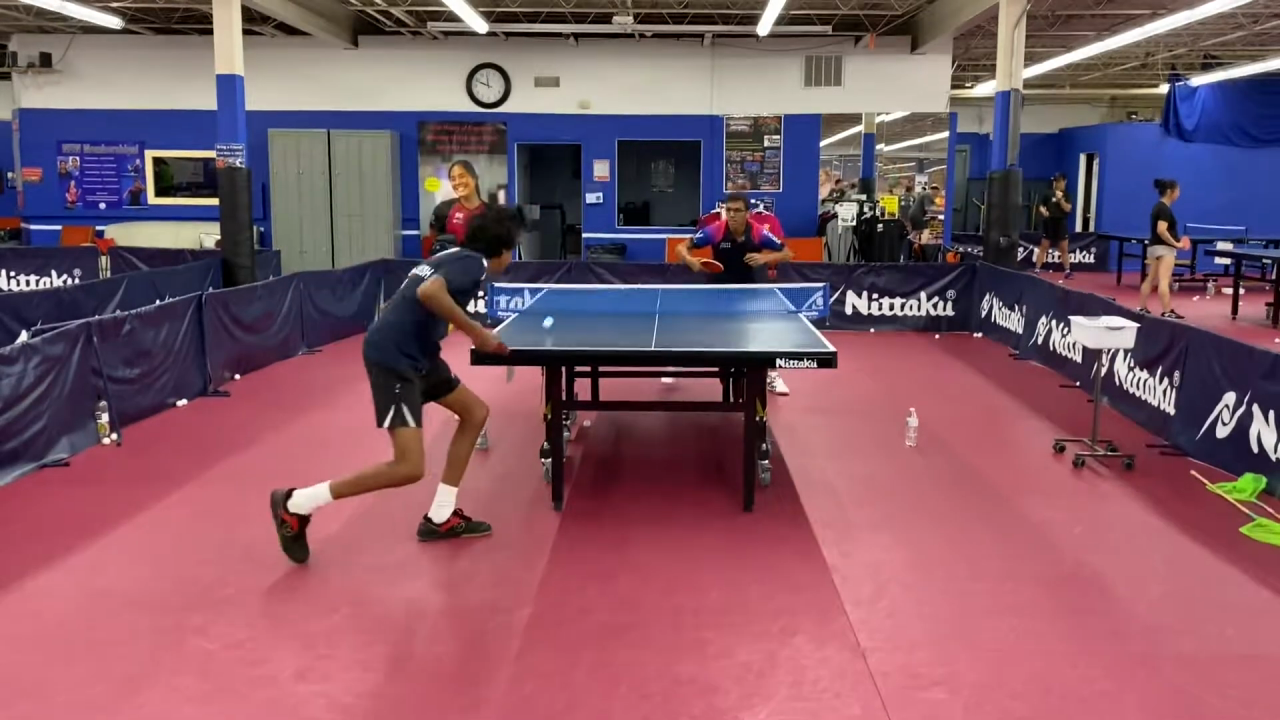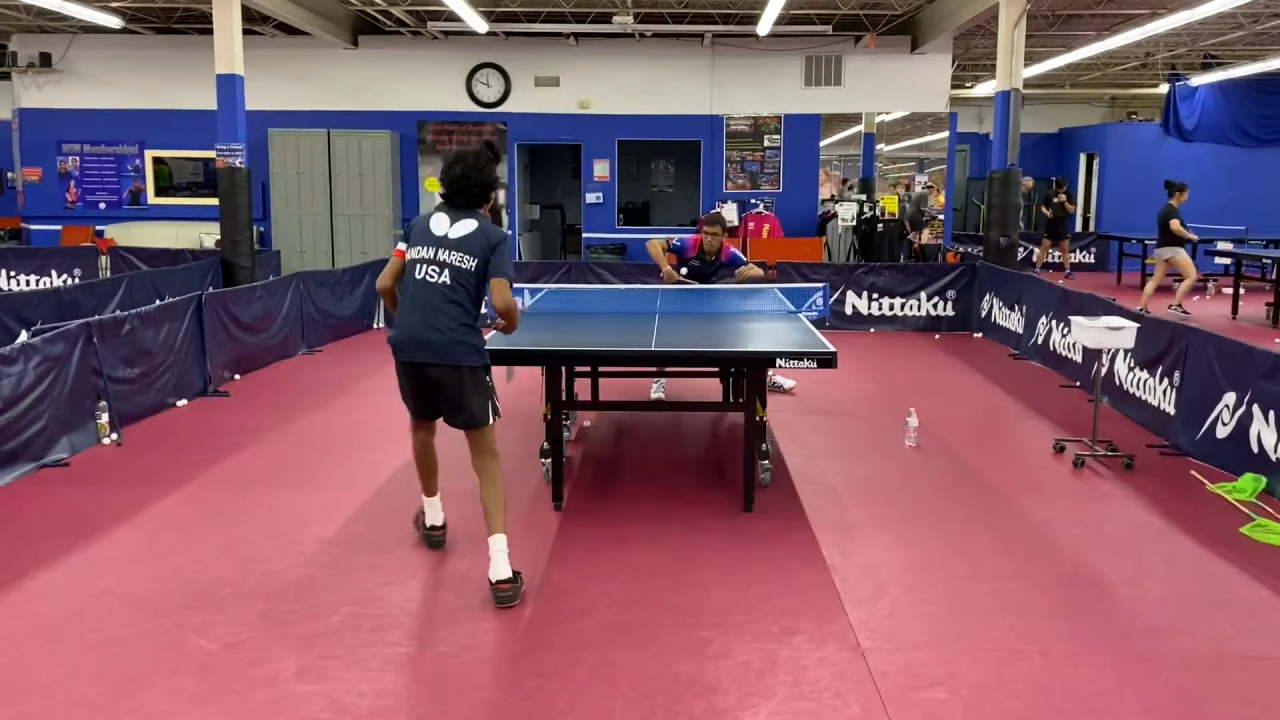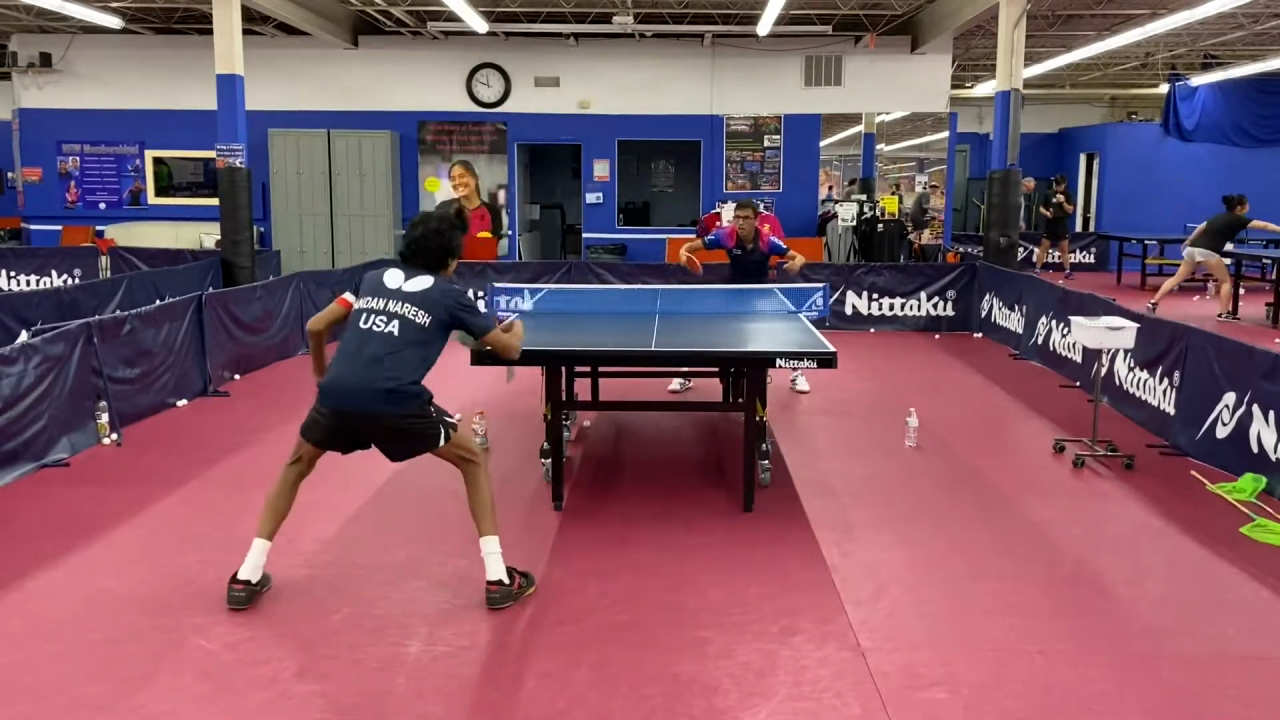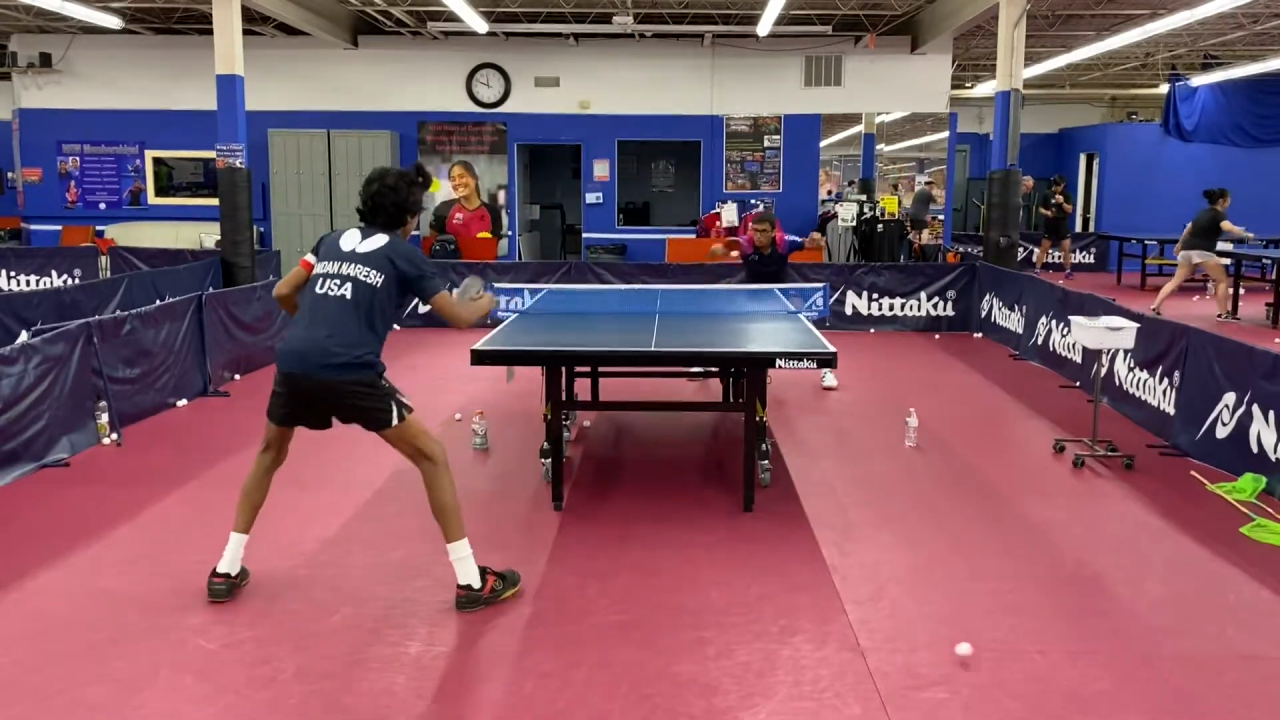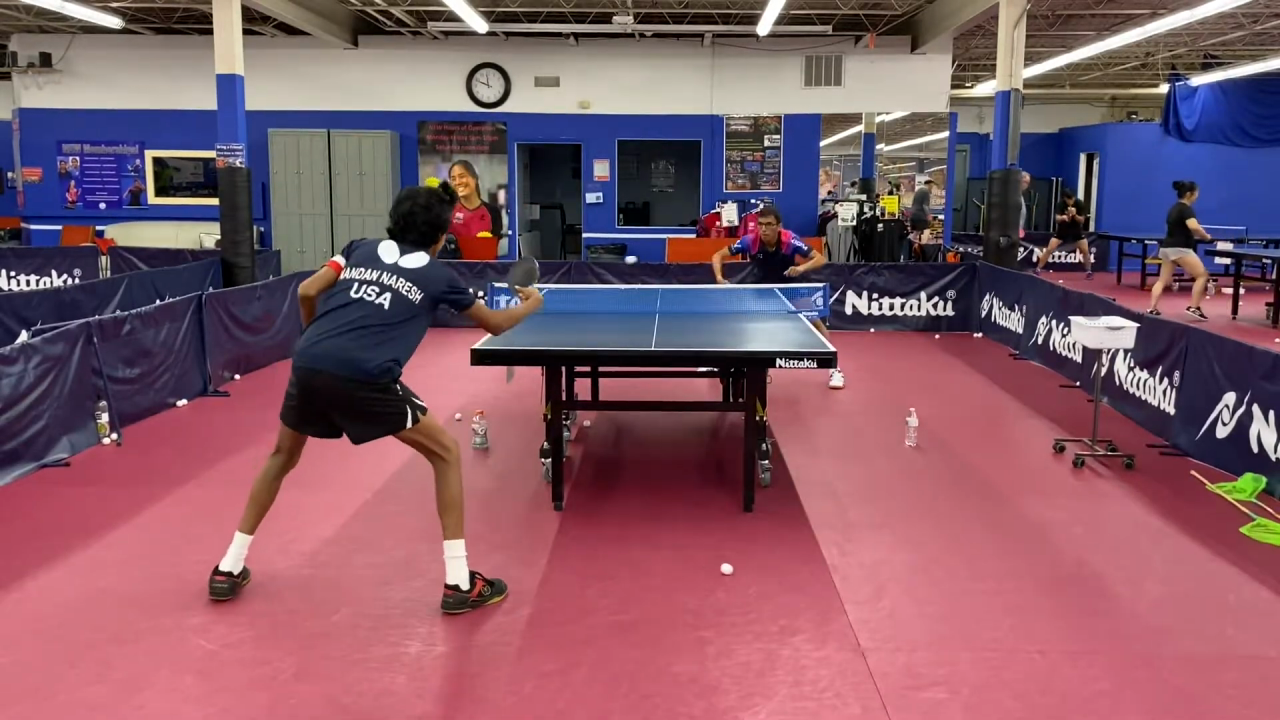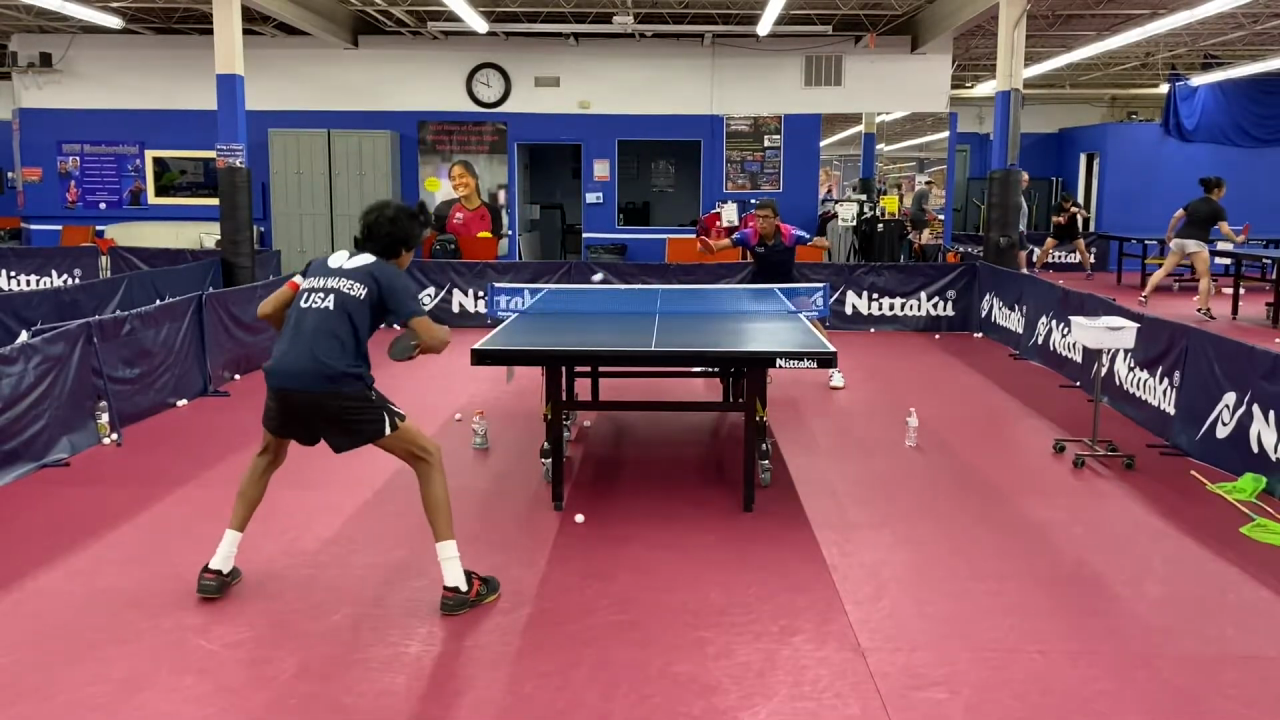
dt=0.5s
person 1, frame 1
left shoulder: (453, 258)
right shoulder: (473, 264)
left elbow: (404, 303)
right elbow: (428, 293)
right wrist: (479, 336)
left hip: (410, 354)
right hip: (394, 358)
left knee: (476, 413)
right knee: (408, 468)
left ankle: (441, 516)
right ankle: (298, 505)
person 1, frame 2
left shoulder: (419, 225)
right shoulder: (494, 238)
left elbow: (384, 285)
right elbow: (502, 303)
right wrist: (511, 322)
left hip: (407, 347)
right hip: (459, 353)
left knee: (421, 427)
right knee: (486, 457)
left ankle: (433, 519)
right ankle: (501, 571)
person 1, frame 3
left shoulder: (370, 280)
right shoulder: (448, 296)
left elbow: (315, 328)
right elbow: (507, 350)
left wrist: (322, 371)
right wrist: (515, 334)
left hip: (338, 394)
right hip: (396, 403)
left knee: (297, 464)
right knee: (472, 459)
left ankle: (248, 575)
right ankle: (498, 577)
person 1, frame 4
left shoulder: (332, 241)
right shoulder: (404, 256)
left elbow: (282, 294)
right elbow: (461, 318)
right wrist: (485, 302)
left hip: (293, 362)
right hip: (350, 371)
left knee: (271, 453)
right knee: (431, 457)
left ankle: (226, 569)
right ankle: (470, 579)
person 1, frame 5
left shoulder: (361, 248)
right shoulder: (439, 275)
left elbow: (307, 291)
right elbow: (496, 323)
right wrist: (528, 302)
left hip: (310, 365)
right hip: (366, 378)
left knee: (281, 456)
right knee: (446, 454)
left ankle: (229, 568)
right ankle: (458, 582)
person 1, frame 6
left shoulder: (322, 263)
right shoulder: (388, 277)
left elbow: (266, 312)
right elbow: (434, 342)
right wrist: (446, 334)
left hip: (282, 378)
right hip: (338, 385)
left knee: (268, 455)
right knee: (428, 457)
left ankle: (218, 568)
right ankle: (455, 582)
person 2, frame 1
left shoulder: (759, 233)
right shoulder: (714, 231)
left elbow: (788, 254)
right elbow: (681, 247)
left wrist: (766, 257)
right wrist: (690, 260)
left hip: (747, 286)
right hip: (717, 284)
left ankle: (771, 375)
person 2, frame 2
left shoulder: (728, 252)
right shoulder: (688, 244)
left elbow: (759, 272)
right elbow: (652, 244)
left wrist: (748, 273)
right wrist: (666, 269)
left ankle: (766, 376)
right ankle: (659, 380)
person 2, frame 3
left shoulder: (768, 239)
right shoulder: (725, 236)
left elbow: (798, 258)
right elbow: (690, 247)
left wrist: (796, 264)
right wrist: (684, 255)
left ankle: (797, 375)
right ankle: (687, 374)
person 2, frame 4
left shoulder: (785, 241)
right shoulder: (744, 243)
left elbow: (817, 244)
right elbow: (715, 251)
left wrist: (817, 240)
right wrist: (722, 249)
left ankle: (826, 370)
person 2, frame 5
left shoulder: (790, 241)
right shoulder: (749, 242)
left elbow: (820, 260)
right elbow: (717, 257)
left wrist: (801, 268)
right wrist: (719, 280)
left knee: (814, 323)
left ankle: (833, 368)
person 2, frame 6
left shoulder: (790, 234)
right shoulder: (748, 235)
left elbow: (825, 244)
right elbow: (718, 245)
left wrist: (821, 242)
left hip: (788, 286)
right hip: (759, 286)
left knee: (811, 321)
left ankle: (833, 369)
